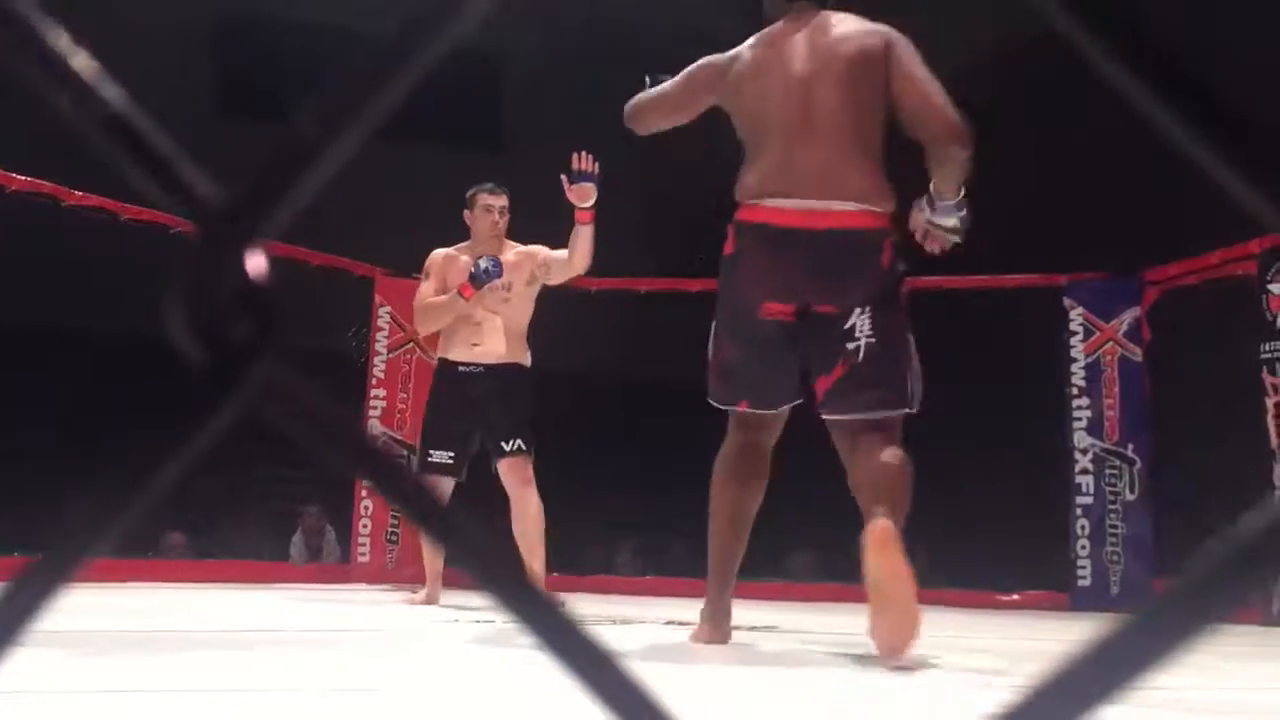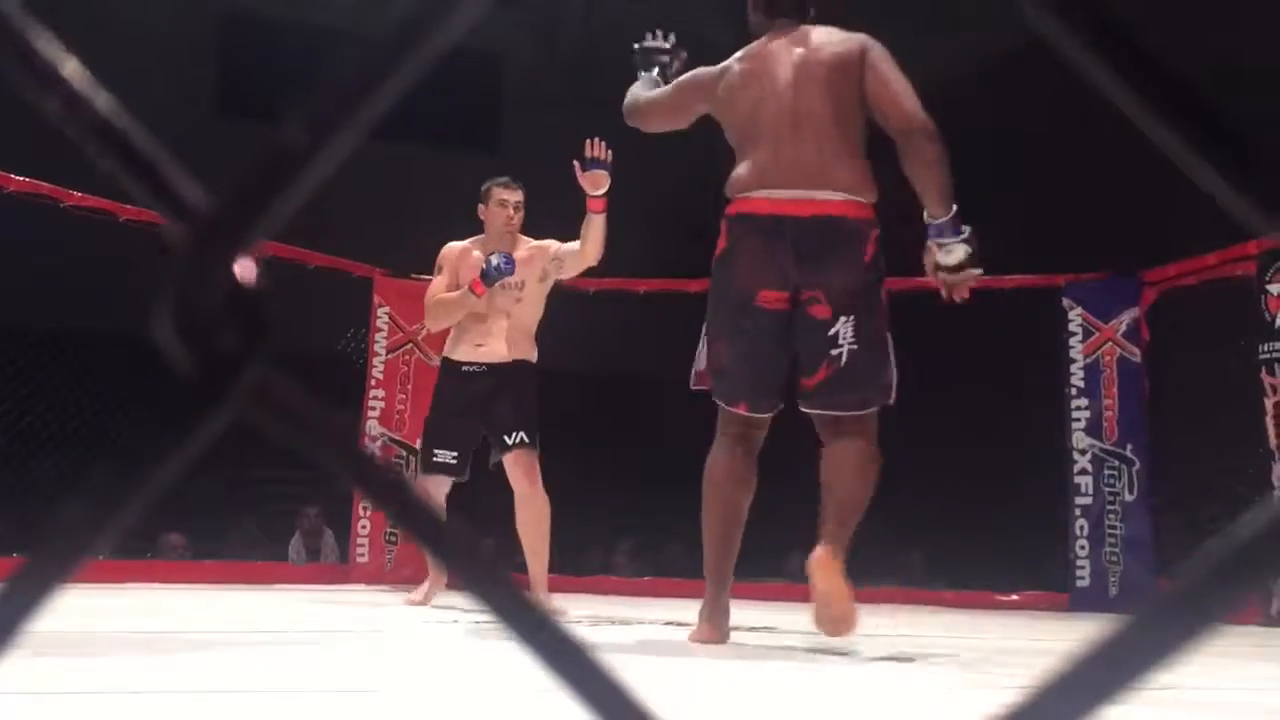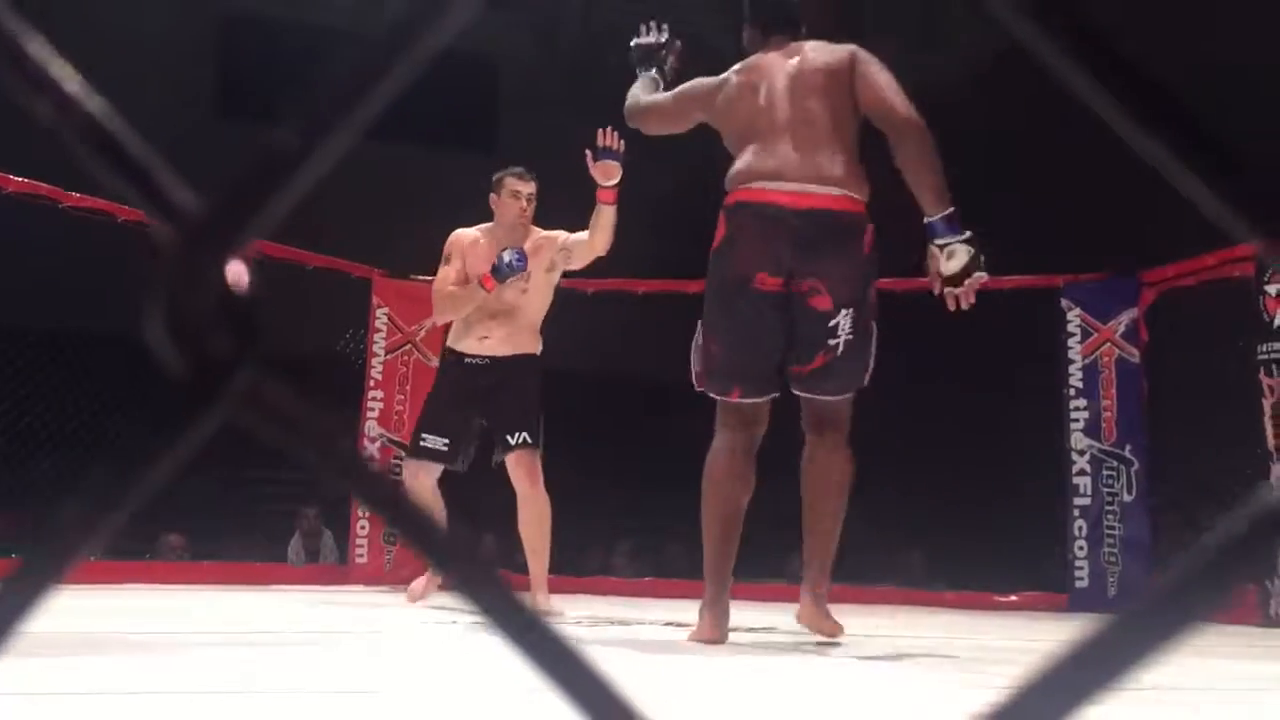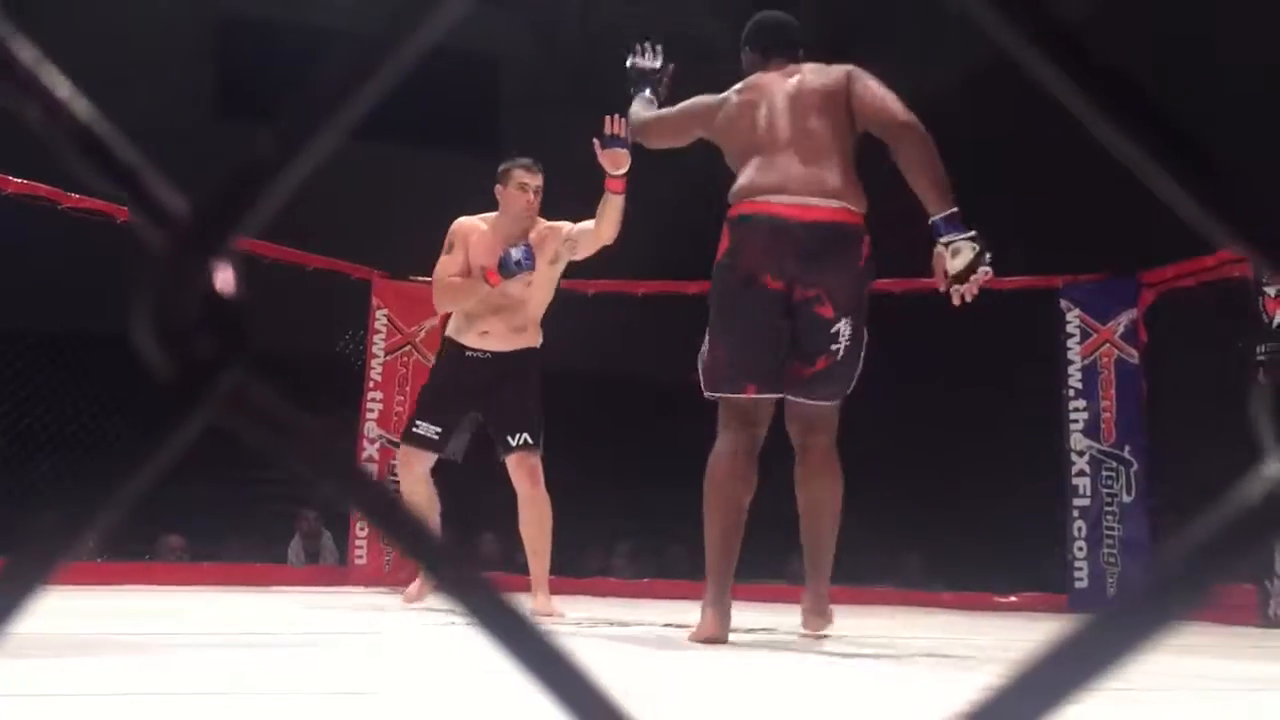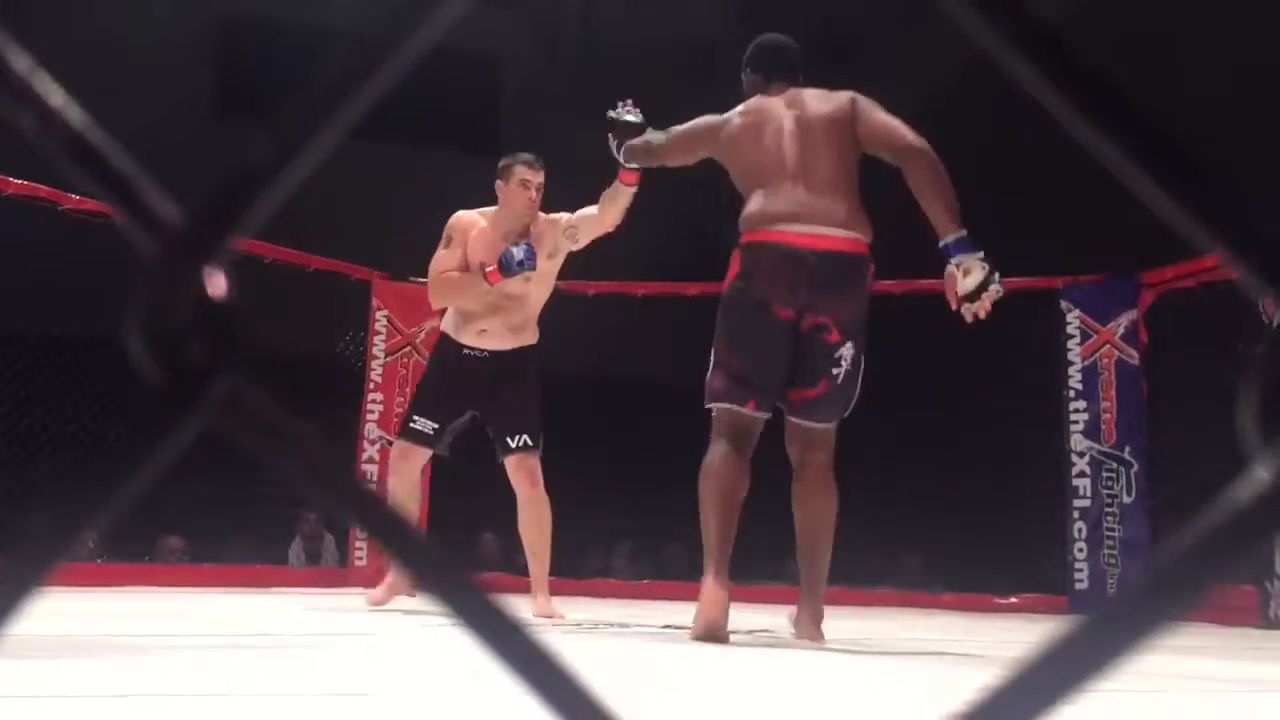
dt=0.1s
person 1, frame 1
left shoulder: (731, 63)
left elbow: (639, 115)
right elbow: (950, 138)
left wrist: (663, 89)
right wrist: (944, 204)
left hip: (764, 240)
right hip: (855, 242)
left knee: (751, 430)
right knee: (872, 431)
left ankle: (715, 610)
right ankle: (883, 530)
person 1, frame 2
left shoulder: (721, 75)
left elbow: (637, 112)
right elbow: (916, 132)
left wrist: (652, 69)
right wrist: (946, 227)
left hip: (754, 233)
right hip: (840, 232)
left knee: (738, 430)
right knee: (852, 425)
left ankle: (714, 608)
right ankle: (832, 548)
person 1, frame 3
left shoulder: (720, 87)
right shoulder: (847, 60)
left elbow: (639, 113)
right elbow: (905, 126)
left wrist: (649, 67)
right wrist: (945, 228)
left hip: (753, 223)
right hip: (837, 227)
left knee: (737, 424)
right knee: (826, 421)
left ankle: (714, 607)
right ankle: (814, 590)
person 1, frame 4
left shoulder: (721, 105)
right shoulder: (843, 79)
left elbow: (641, 128)
right elbow: (904, 129)
left wrist: (644, 87)
right wrist: (950, 225)
left hip: (757, 233)
right hip: (837, 238)
left knee: (739, 424)
right knee: (815, 431)
left ankle: (716, 601)
right ankle: (816, 598)
person 1, frame 5
left shoulder: (725, 125)
right shoulder: (845, 106)
left elbow: (645, 150)
right elbow: (915, 154)
left wrist: (624, 138)
right wrist: (959, 247)
left hip: (767, 261)
right hip: (841, 267)
left knee: (732, 432)
right knee: (813, 449)
left ankle: (715, 581)
right ankle: (810, 609)
person 2, frame 1
left shoulder: (530, 259)
right shoulder: (441, 261)
left elbow: (576, 265)
right elbow: (422, 321)
left wrist: (584, 209)
right wrist: (470, 288)
left hip: (506, 380)
right hip: (453, 380)
left knee: (519, 476)
right knee: (434, 487)
left ankle: (539, 587)
right ankle: (432, 584)
person 2, frame 2
left shoulder: (543, 256)
right shoulder: (454, 255)
left elbow: (589, 256)
right elbow: (432, 318)
left wrist: (597, 196)
right wrist: (481, 286)
left hip: (511, 377)
right hip: (456, 376)
left knee: (524, 470)
right knee: (432, 487)
left ankle: (540, 589)
right ankle: (437, 574)
person 2, frame 3
left shoulder: (551, 247)
right shoulder: (463, 242)
left elbow: (597, 245)
right elbow: (440, 310)
left wrist: (607, 188)
right wrist: (491, 279)
left hip: (515, 372)
right hip: (459, 368)
left knee: (526, 471)
right knee: (419, 473)
left ankle: (539, 591)
right ankle: (436, 566)
person 2, frame 4
left shoulder: (558, 238)
right shoulder: (465, 230)
left elbow: (605, 232)
right elbow: (441, 299)
left wrist: (616, 174)
right wrist: (496, 275)
left hip: (514, 367)
right hip: (458, 360)
left knee: (526, 473)
right knee: (411, 462)
left ankle: (541, 591)
person 2, frame 5
left shoulder: (556, 231)
right shoulder: (463, 225)
left elbow: (607, 217)
right elbow: (436, 294)
left wrist: (629, 165)
right wrist: (496, 272)
left hip: (511, 365)
right hip: (454, 357)
left knee: (526, 474)
right knee: (404, 459)
left ankle: (541, 593)
right ankle: (402, 569)
